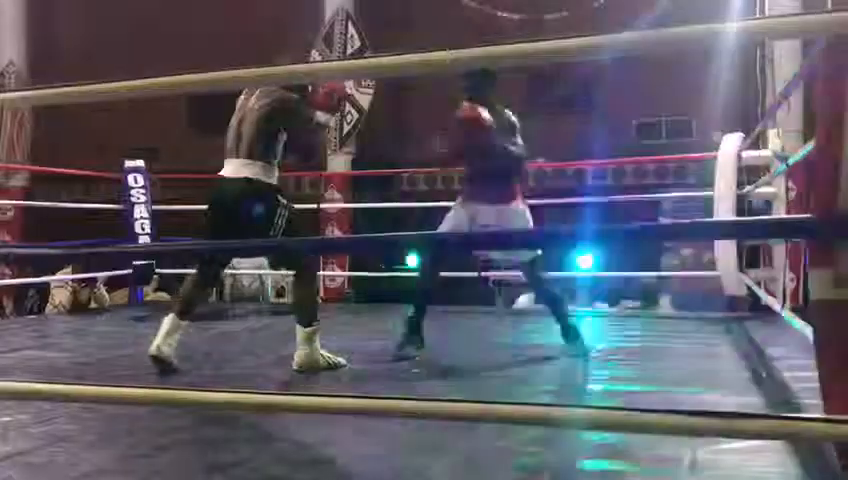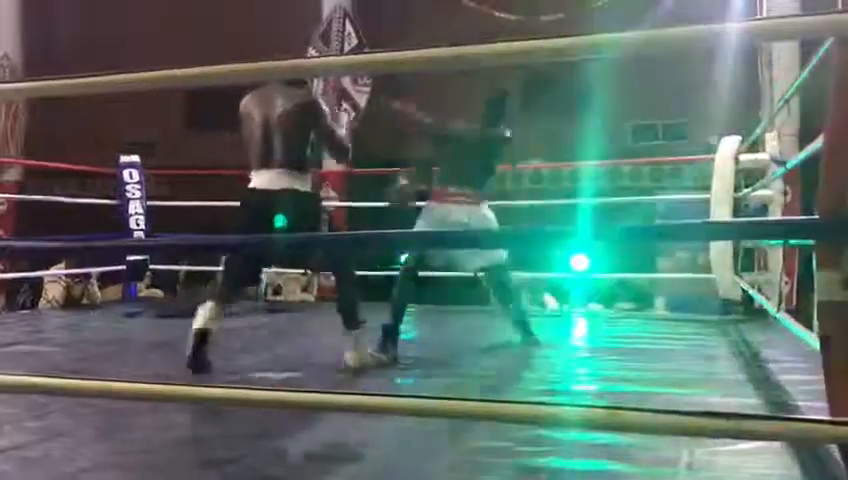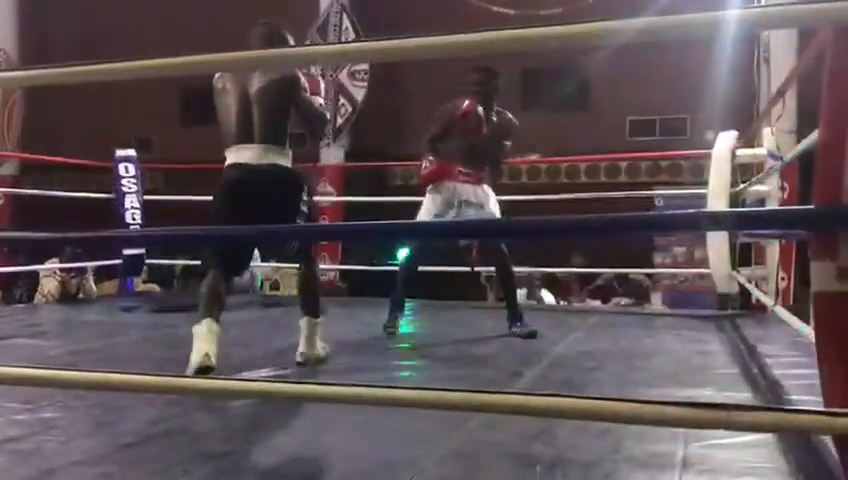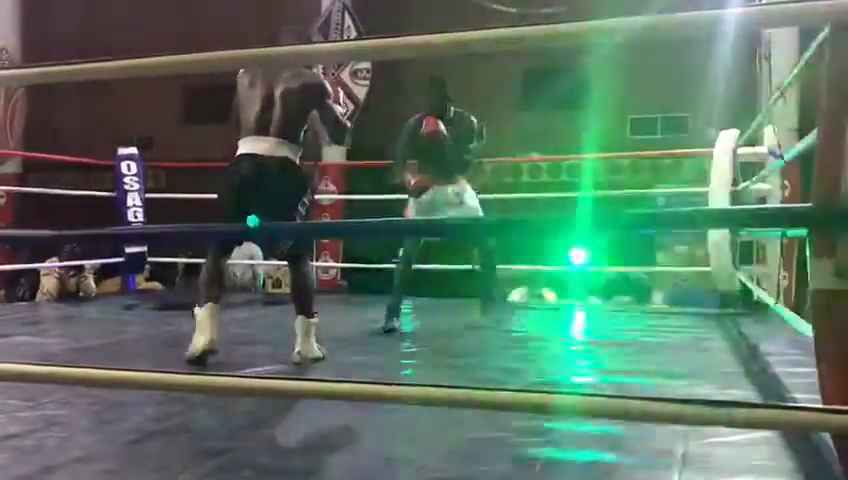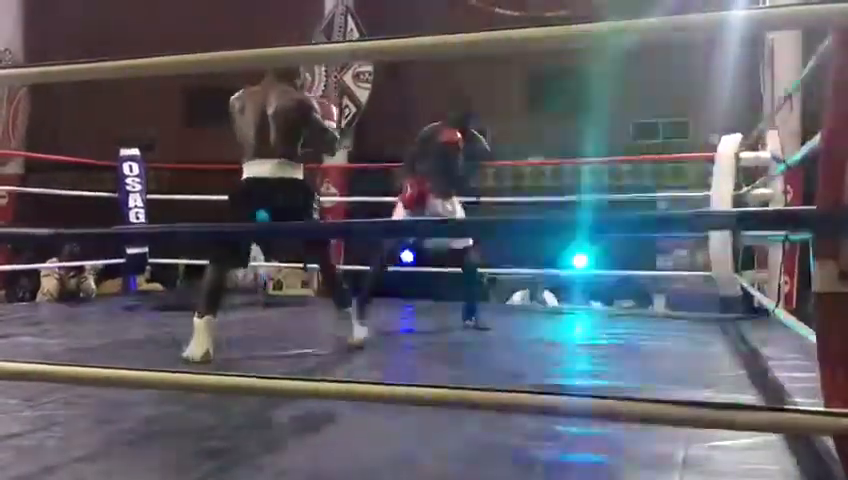
dt=0.4s
person 1, frame 1
left shoulder: (248, 96)
right shoulder: (286, 100)
right elbow: (310, 154)
left wrist: (308, 109)
right wrist: (323, 115)
left hip: (226, 185)
right hip: (255, 189)
left knee: (207, 269)
right knee: (306, 263)
left ankle: (164, 342)
right ankle: (308, 351)
person 1, frame 2
left shoulder: (248, 103)
right shoulder: (305, 101)
right elbow: (342, 153)
right wrist: (328, 129)
left hip: (257, 197)
right hip: (295, 199)
left knee: (234, 277)
right knee: (342, 269)
left ankle: (204, 324)
right ankle: (356, 351)
person 1, frame 3
left shoulder: (222, 79)
right shoulder: (287, 76)
right elbow: (319, 127)
right wrist: (315, 97)
left hip: (234, 175)
right hip: (276, 175)
left knee: (219, 267)
right knee: (306, 256)
left ankle: (203, 349)
right ankle: (310, 344)
person 1, frame 4
left shoulder: (247, 74)
right shoulder: (312, 82)
right elbow: (340, 135)
right wrist: (335, 105)
left hip: (244, 163)
right hip: (282, 171)
left knee: (218, 249)
right knee: (299, 255)
left ankle: (205, 333)
right ankle: (306, 343)
person 1, frame 5
left shoulder: (238, 100)
right shoulder: (299, 100)
right elbow: (330, 146)
right wrist: (329, 120)
left hip: (251, 186)
right hip: (290, 187)
left knee: (220, 261)
right knee: (323, 254)
left ankle: (201, 341)
right ankle: (348, 328)
person 2, frame 1
left shoulder: (506, 121)
right shoulder: (465, 118)
left elbow: (517, 160)
left wrist: (487, 134)
left hip: (506, 207)
right hip: (471, 203)
left knee: (534, 274)
right knee: (430, 260)
left ankle: (570, 333)
right ankle: (414, 333)
person 2, frame 2
left shoulder: (499, 138)
right shoulder: (462, 131)
right elbow: (433, 162)
left wrist: (423, 123)
right wrist: (410, 182)
left hip: (473, 209)
right hip: (439, 207)
left knee: (499, 271)
right knee: (410, 266)
left ankle: (522, 324)
right ankle: (390, 337)
person 2, frame 3
left shoulder: (505, 122)
right shoulder: (453, 109)
left elbow: (497, 161)
right elbow: (430, 142)
left wrist: (480, 131)
right wrist: (428, 162)
left hip: (477, 189)
right hip: (444, 184)
left knee: (497, 251)
right knee: (418, 245)
left ankle: (515, 319)
right ankle: (395, 309)
person 2, frame 4
left shoulder: (466, 122)
right shoulder: (416, 124)
left elbow: (466, 163)
right elbow: (400, 159)
left wrist: (445, 143)
right wrist: (409, 178)
left hip: (457, 187)
right hip: (425, 190)
left knee: (484, 243)
right knee: (409, 250)
left ankle: (488, 302)
right ankle: (392, 313)
person 2, frame 5
left shoulder: (477, 146)
right shoulder: (430, 133)
left elbow: (463, 182)
right elbow: (408, 163)
left wrist: (457, 154)
right wrist: (408, 186)
left hip: (446, 202)
right hip: (417, 199)
left knee: (468, 259)
right knee: (388, 249)
left ankle: (470, 316)
right ankle: (360, 309)
